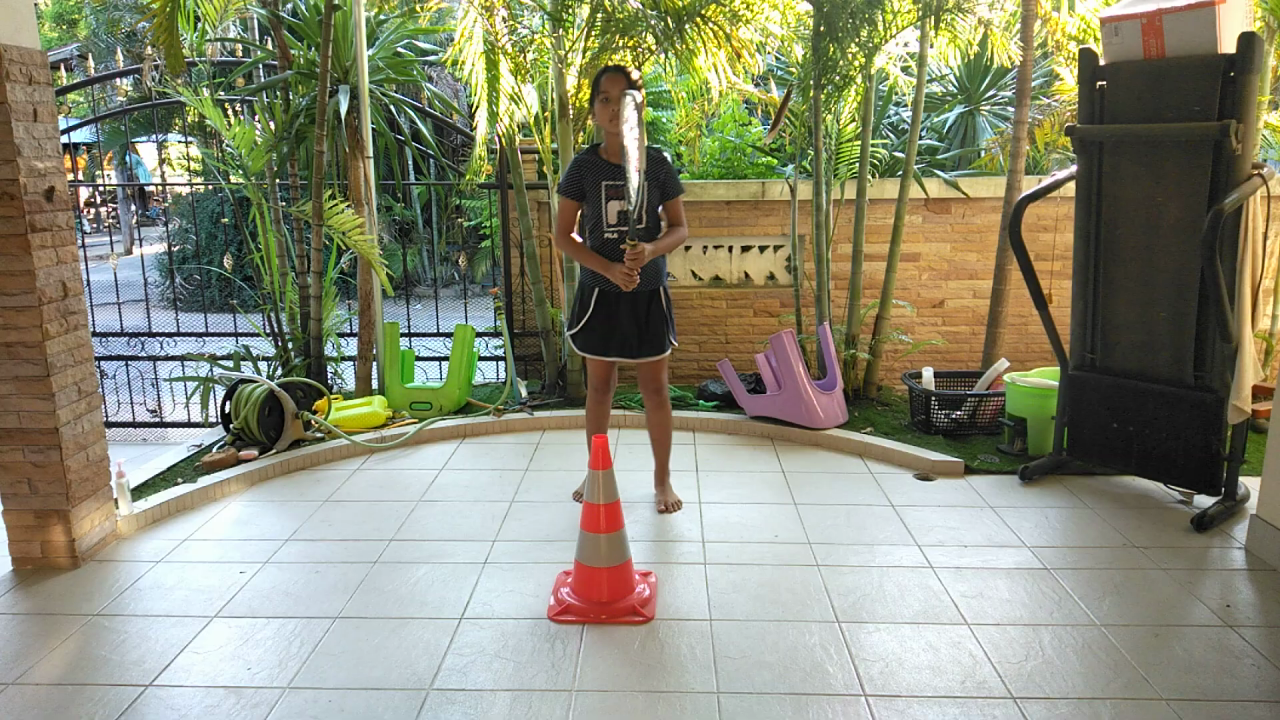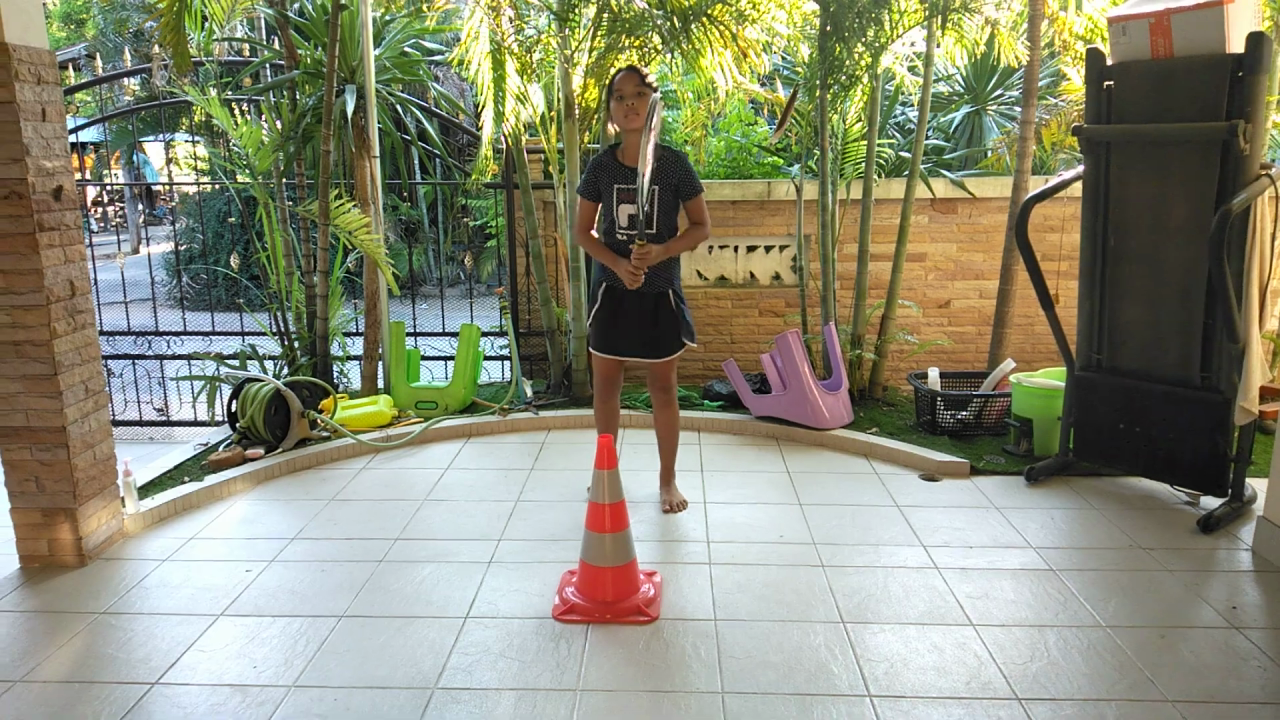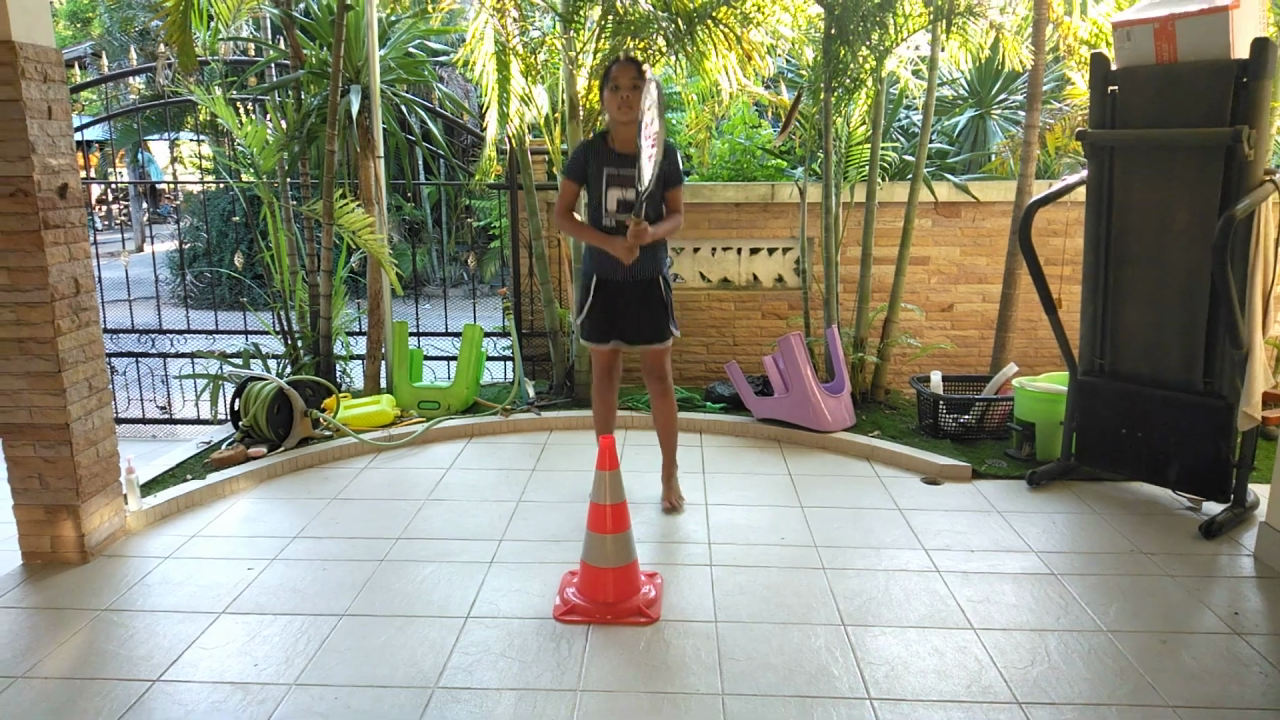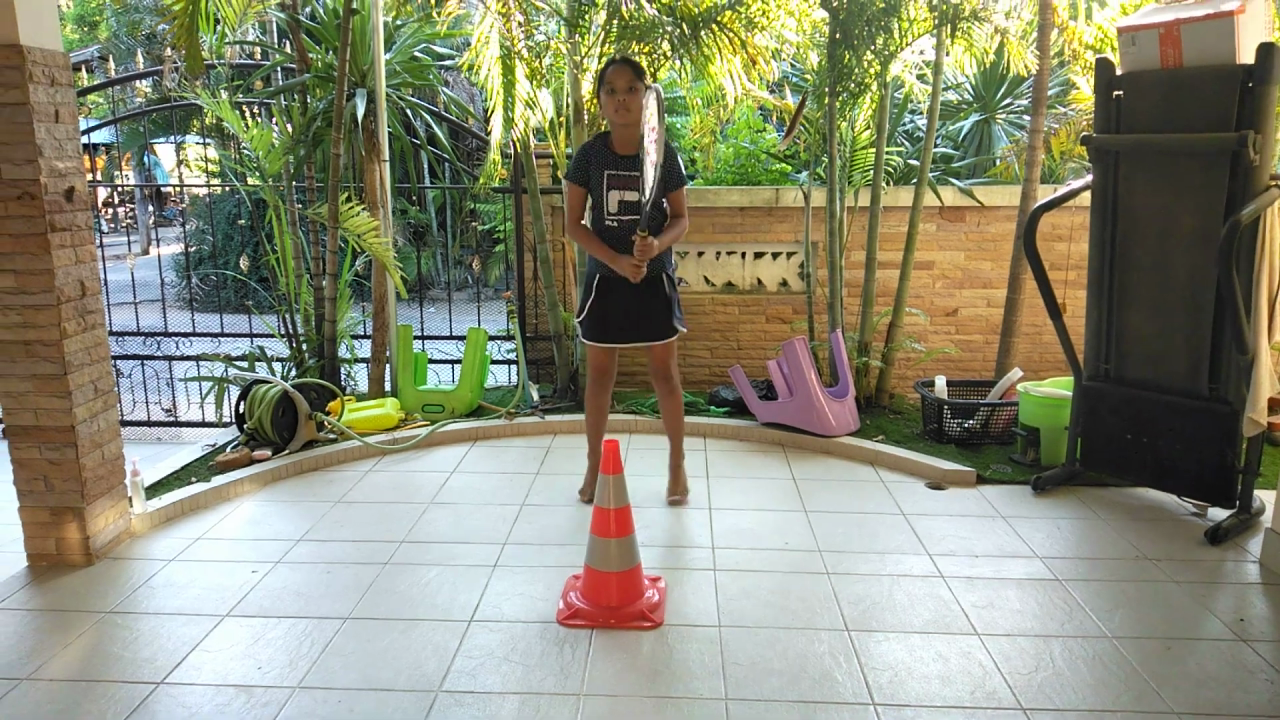
dt=0.3s
person 1, frame 1
left shoulder: (658, 163)
right shoulder: (583, 166)
left elbow: (679, 228)
right elbow: (563, 234)
left wrist: (651, 250)
right wrist: (607, 268)
left hip: (649, 292)
right hip: (600, 291)
left knee: (655, 386)
right knee: (599, 384)
left ankle: (662, 478)
person 1, frame 2
left shoulder: (675, 163)
right shoulder: (600, 166)
left elbow: (701, 226)
right elbow: (582, 231)
left wrist: (660, 251)
right wrist: (617, 264)
left hip: (660, 291)
right hip: (612, 290)
left knee: (663, 387)
right knee: (605, 383)
left ankle: (668, 478)
person 1, frame 3
left shoulder: (663, 152)
right shoulder: (587, 153)
left elbow: (676, 215)
right elbow: (562, 215)
left wrist: (654, 231)
right wrist: (608, 242)
left hip: (649, 280)
right hip: (603, 279)
left knee: (659, 376)
right knee: (605, 374)
left ankle: (670, 474)
person 1, frame 4
left shoulder: (664, 154)
right shoulder: (588, 155)
left elbow: (681, 219)
right elbow: (573, 224)
left wrist: (658, 244)
right wrist: (616, 260)
left hip: (655, 280)
right hip: (605, 279)
left knee: (666, 373)
right knee: (599, 374)
left ankle: (677, 463)
right ankle: (594, 463)
